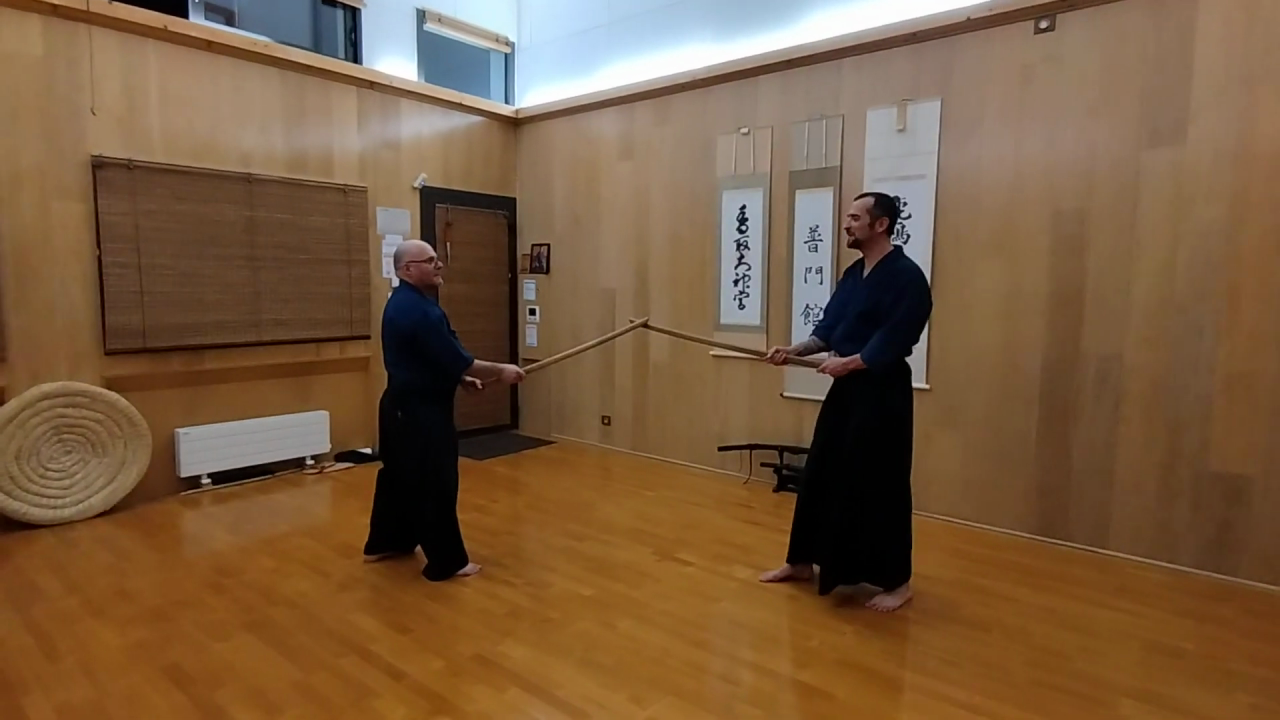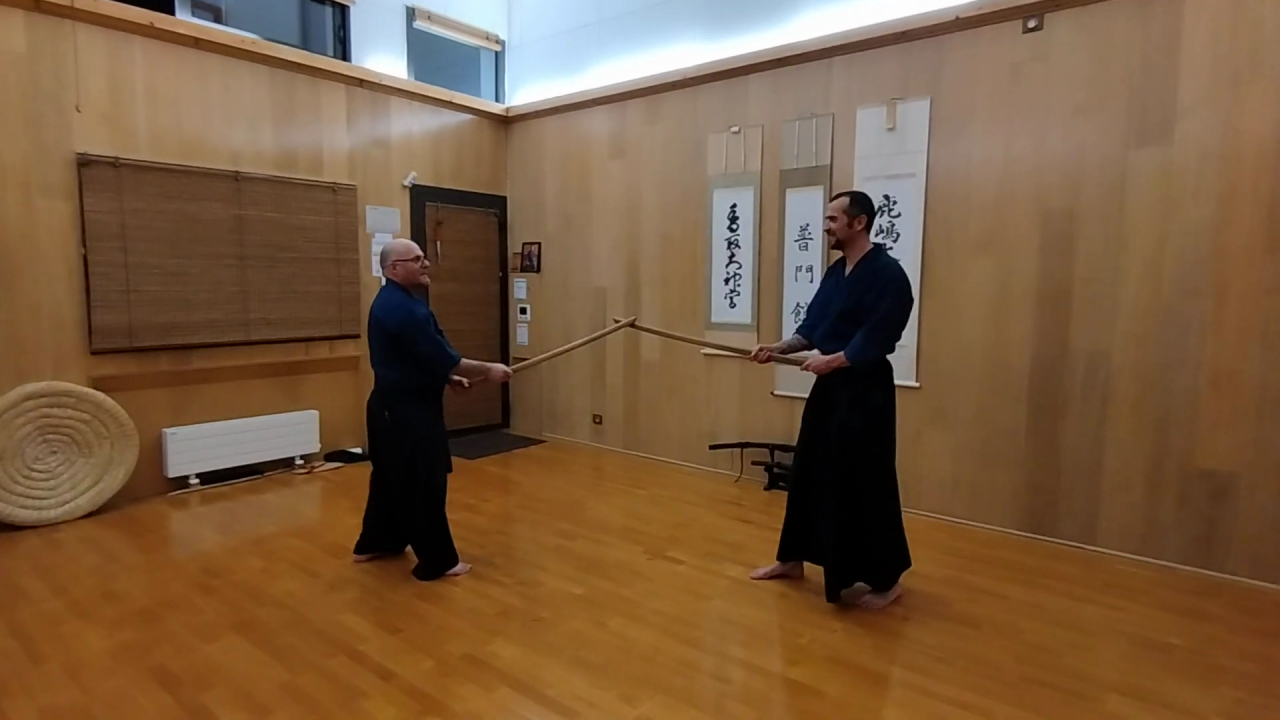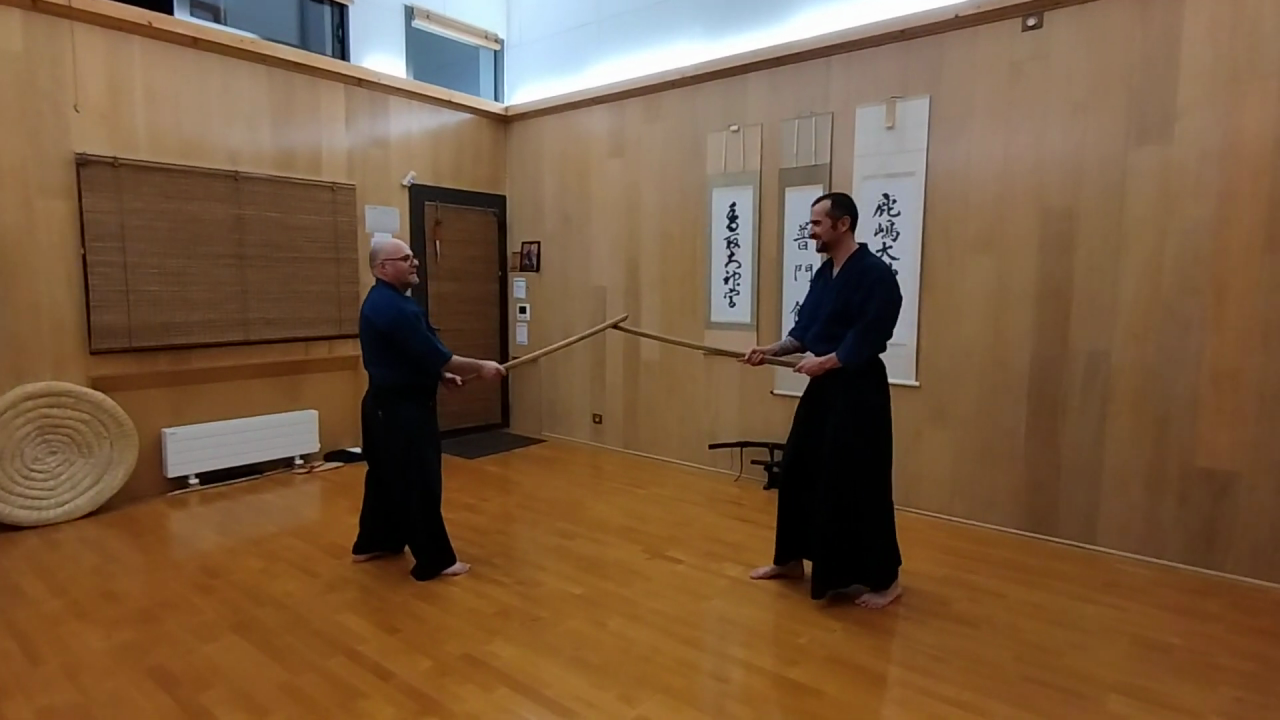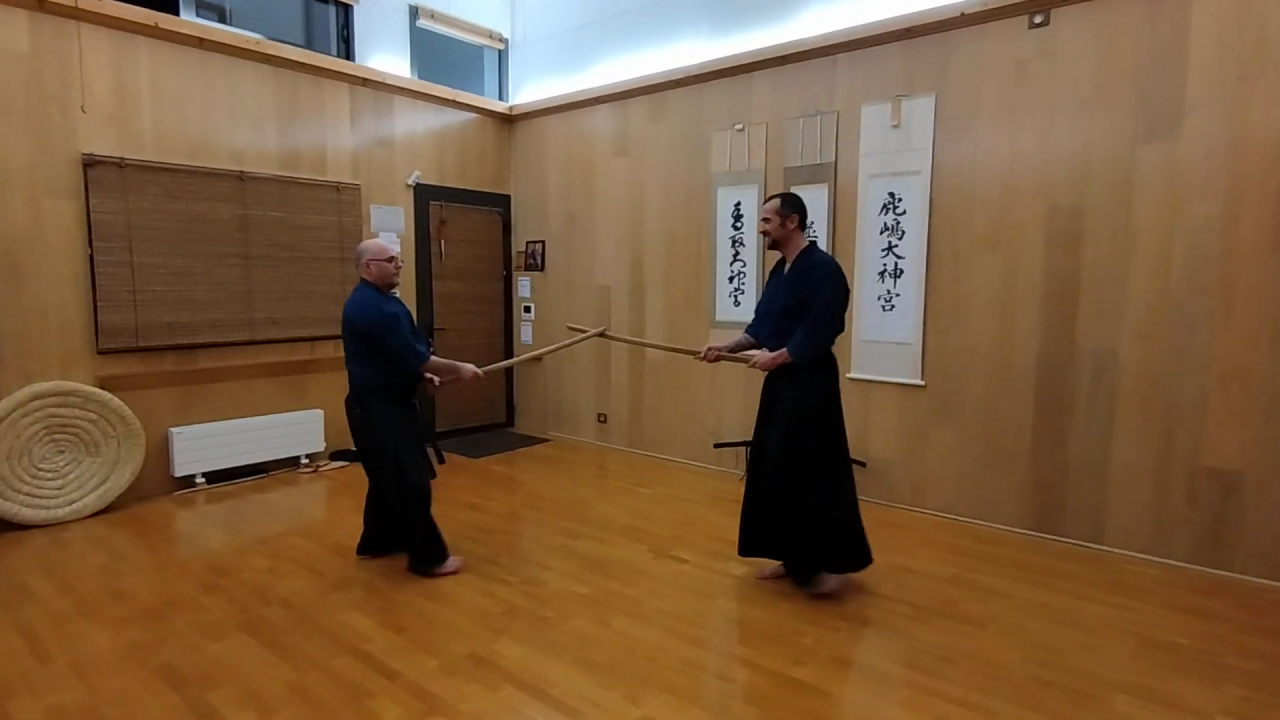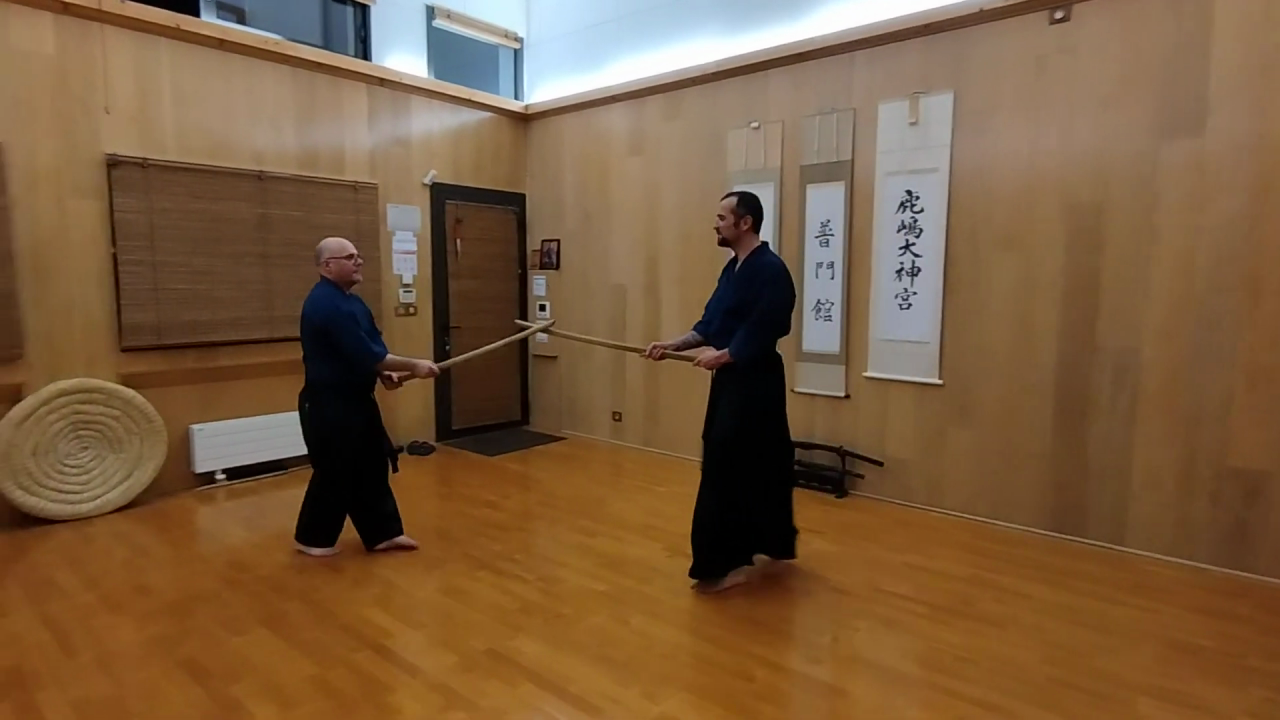
dt=0.5s
person 1, frame 1
left shoulder: (906, 276)
right shoulder: (853, 274)
left elbow: (896, 340)
right elbow: (829, 329)
left wrist: (850, 362)
right wrist: (793, 351)
left hip: (883, 391)
right hip: (847, 388)
left knee: (880, 485)
right knee: (820, 473)
left ankle: (896, 580)
right ankle: (802, 560)
person 1, frame 2
left shoulder: (887, 274)
right shoulder: (835, 272)
left elbow: (879, 338)
right elbow: (813, 328)
left wrist: (834, 359)
right wrist: (777, 348)
left hip: (865, 389)
right hip: (830, 386)
left knee: (865, 483)
right knee: (808, 472)
left ankle: (886, 578)
right ankle: (793, 558)
person 1, frame 3
left shoulder: (874, 274)
right shoulder: (824, 273)
left elbow: (870, 339)
right elbow: (805, 330)
left wrist: (826, 361)
right wrist: (772, 350)
left hip: (859, 390)
right hip: (823, 387)
left knee: (859, 484)
right knee: (798, 470)
left ankle: (883, 578)
right ankle: (790, 558)
person 1, frame 4
left shoulder: (822, 268)
right shoulder: (779, 270)
left elbow: (821, 332)
right elbow: (762, 326)
left wrist: (777, 356)
right wrist: (728, 347)
left hip: (810, 381)
right hip: (782, 379)
left knee: (797, 469)
right knee: (769, 468)
left ankle: (834, 562)
right ankle: (794, 558)
person 1, frame 5
left shoulder: (769, 270)
right shoulder: (734, 269)
left elbow: (765, 333)
right elbow: (712, 323)
left wrist: (722, 356)
right wrist: (674, 345)
left hip: (755, 382)
right hip: (732, 380)
left knee: (727, 472)
right knee: (754, 466)
left ankle: (724, 566)
right ankle: (774, 544)
person 2, frame 1
left shoulder: (404, 302)
right shoulder: (417, 309)
right elbow: (453, 358)
left wrist: (460, 378)
right wrist: (500, 371)
left hip: (405, 405)
right hip: (420, 410)
left knee: (400, 476)
right knee: (435, 484)
left ankle: (384, 543)
right ankle: (446, 561)
person 2, frame 2
left shoulder: (391, 302)
right shoulder: (403, 308)
right elbow: (440, 356)
left wrist: (447, 377)
right wrist: (487, 370)
left hip: (393, 404)
right hip: (408, 409)
left knee: (391, 475)
right knee: (425, 482)
left ankle: (375, 542)
right ankle: (437, 560)
person 2, frame 3
left shoulder: (383, 301)
right shoulder: (393, 308)
right elbow: (432, 354)
left wrist: (441, 375)
right wrist: (479, 367)
left hip: (388, 404)
right hip: (401, 409)
left knee: (388, 476)
right knee: (419, 483)
left ankle: (373, 542)
right ankle: (434, 560)
person 2, frame 4
left shoulder: (384, 302)
right shoulder: (369, 307)
left elbow: (400, 354)
right elbow: (410, 354)
left wrist: (424, 374)
right wrist: (457, 369)
left hip: (392, 402)
right hip: (376, 407)
left knee: (391, 477)
right knee: (408, 480)
left ankle: (378, 543)
right ankle: (429, 557)
person 2, frame 5
left shoulder: (349, 300)
right shoulder: (326, 305)
left elbow: (362, 351)
right elbow: (364, 354)
left wrist: (384, 373)
right wrist: (413, 366)
left hip: (355, 398)
right hip: (329, 403)
left knee: (372, 464)
right knee: (333, 473)
left ankle: (383, 532)
right ankle: (311, 537)
